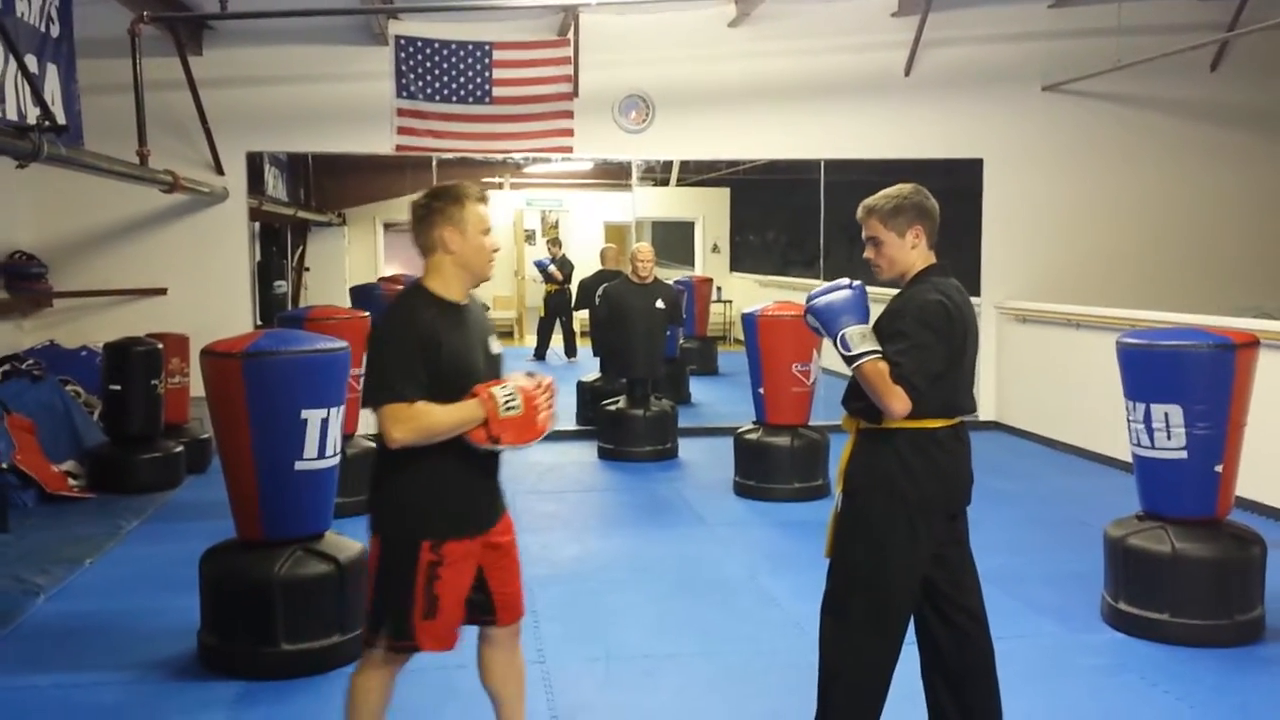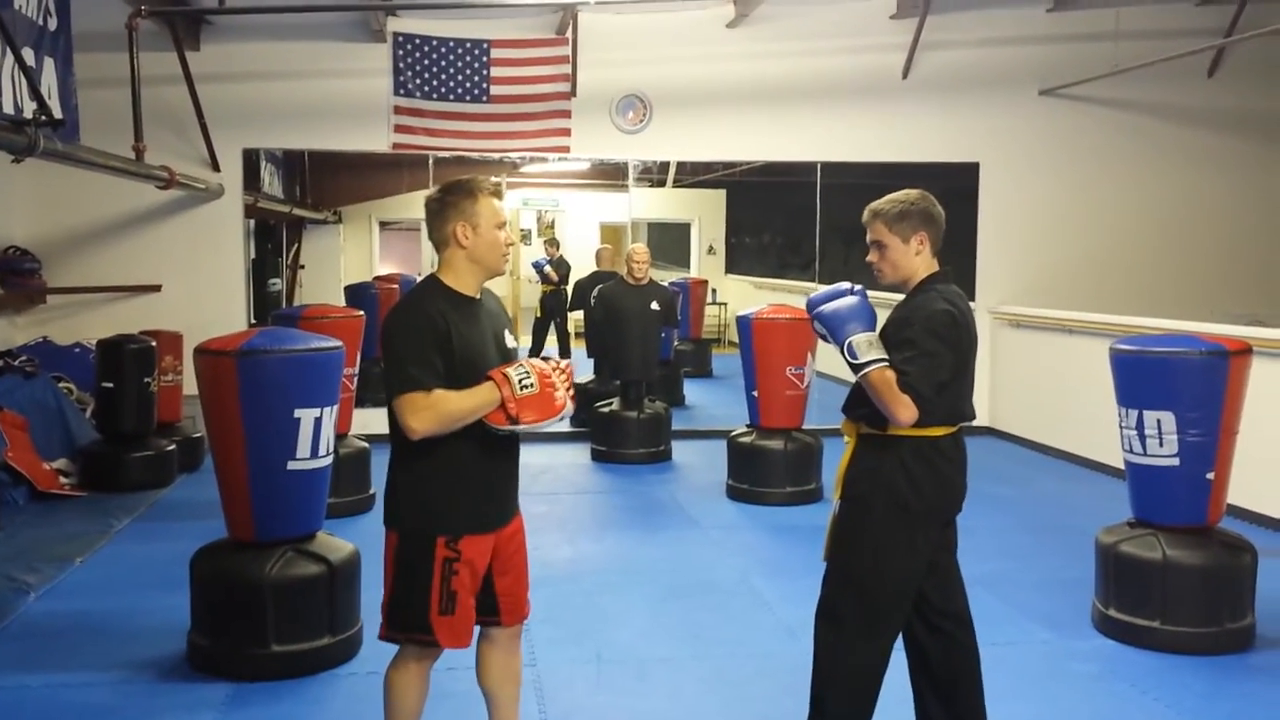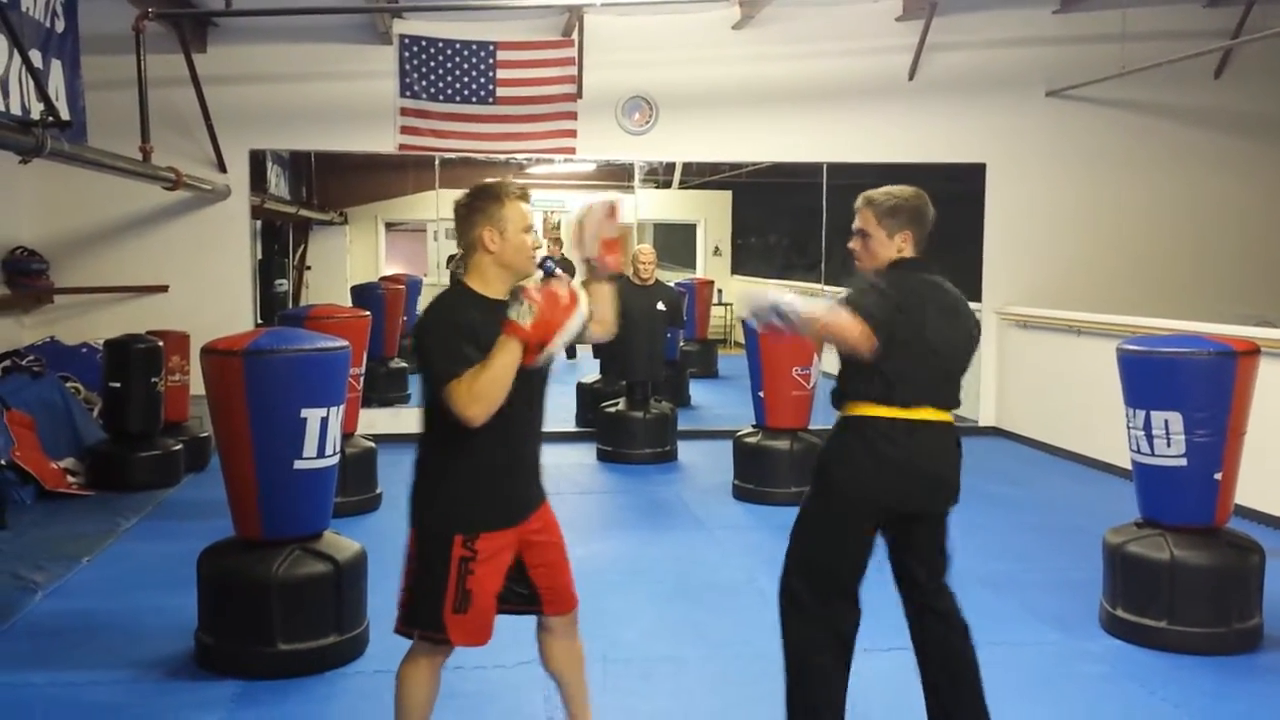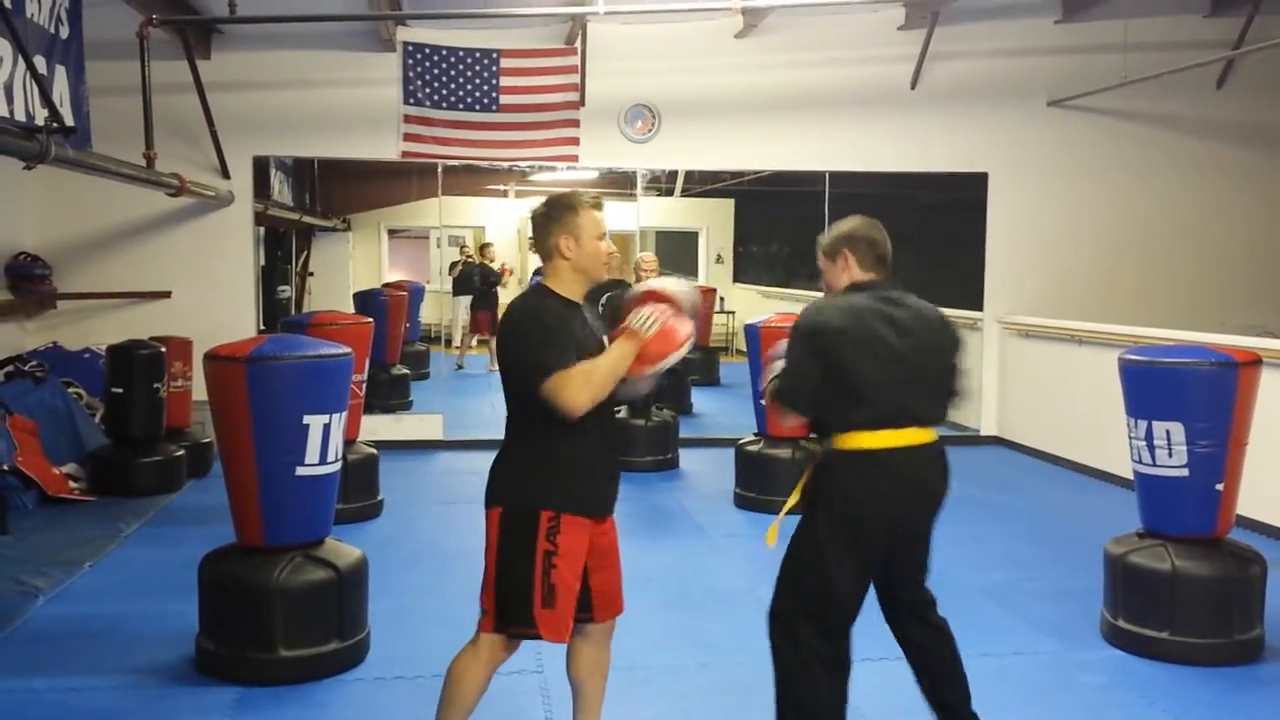
dt=0.5s
person 1, frame 1
left shoulder: (474, 312)
right shoulder: (405, 321)
right elbow: (400, 425)
left wrist: (523, 399)
right wrist: (490, 405)
left hip: (483, 509)
right hip: (421, 520)
left knee: (503, 625)
right knee: (391, 648)
person 1, frame 2
left shoulder: (491, 306)
right shoulder: (418, 315)
right elbow: (419, 417)
left wrist: (544, 387)
right wrist: (504, 386)
left hip: (498, 509)
right hip: (436, 519)
left knee: (505, 628)
right knee: (421, 645)
person 1, frame 3
left shoulder: (529, 296)
right shoulder: (447, 317)
left elbow: (601, 325)
right elbow: (474, 407)
left wrist: (600, 266)
right wrist: (519, 331)
left hip: (523, 499)
right hip: (460, 511)
left knee: (560, 613)
right knee: (435, 641)
person 1, frame 4
left shoulder: (577, 313)
right shoulder: (533, 318)
left elbow: (605, 385)
right elbow: (575, 396)
left wrist: (633, 347)
right wrist: (633, 339)
left hip: (586, 499)
right hip: (536, 502)
left knee: (597, 621)
right knee: (501, 635)
person 2, frame 1
left shoulder: (924, 304)
right shoulder: (945, 294)
left elbow: (896, 398)
left wrist: (850, 332)
right wrist: (852, 323)
left hip: (901, 471)
right hip: (934, 464)
left knee: (859, 613)
right knee: (950, 605)
person 2, frame 2
left shoulder: (932, 313)
right shoulder: (939, 302)
left elbow: (902, 407)
right elbow: (905, 385)
left wrist: (857, 339)
right wrist: (853, 328)
left hip: (899, 478)
right hip: (925, 474)
left knee: (854, 616)
right knee: (936, 609)
person 2, frame 3
left shoulder: (884, 288)
right shoulder: (953, 304)
left elbow: (851, 330)
left wrist: (777, 305)
left hip: (870, 460)
right hip: (934, 458)
left knee: (816, 600)
right knee: (928, 597)
person 2, frame 4
left shoulder: (822, 322)
right shoulder: (930, 320)
left elbow: (787, 406)
right elbow: (943, 399)
left wrist: (779, 372)
left hip: (858, 482)
right hip: (919, 475)
left knee: (802, 621)
right knee: (909, 601)
